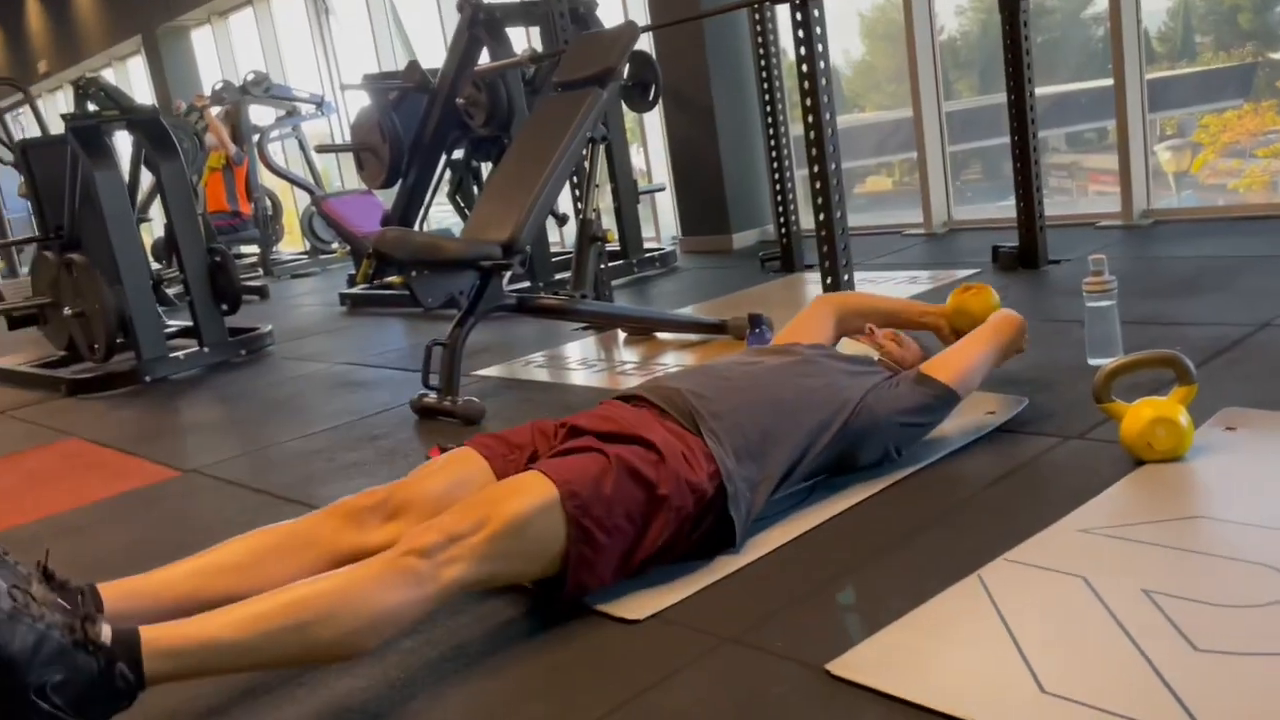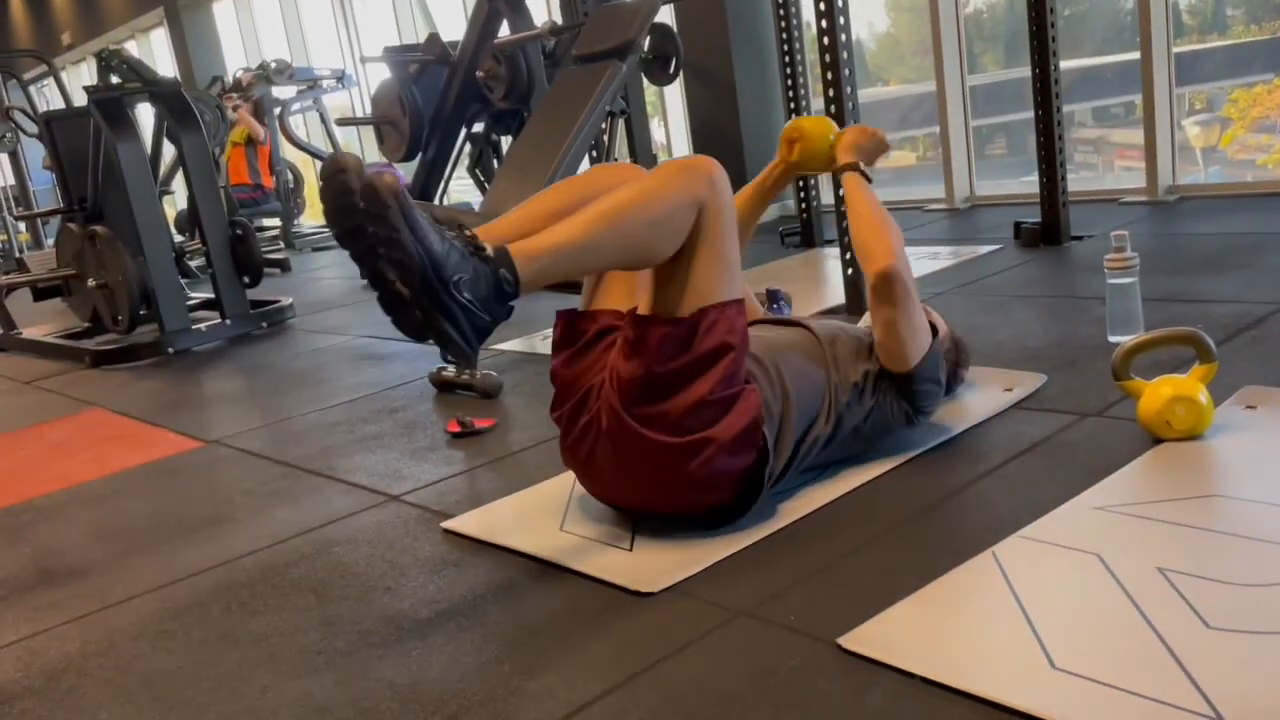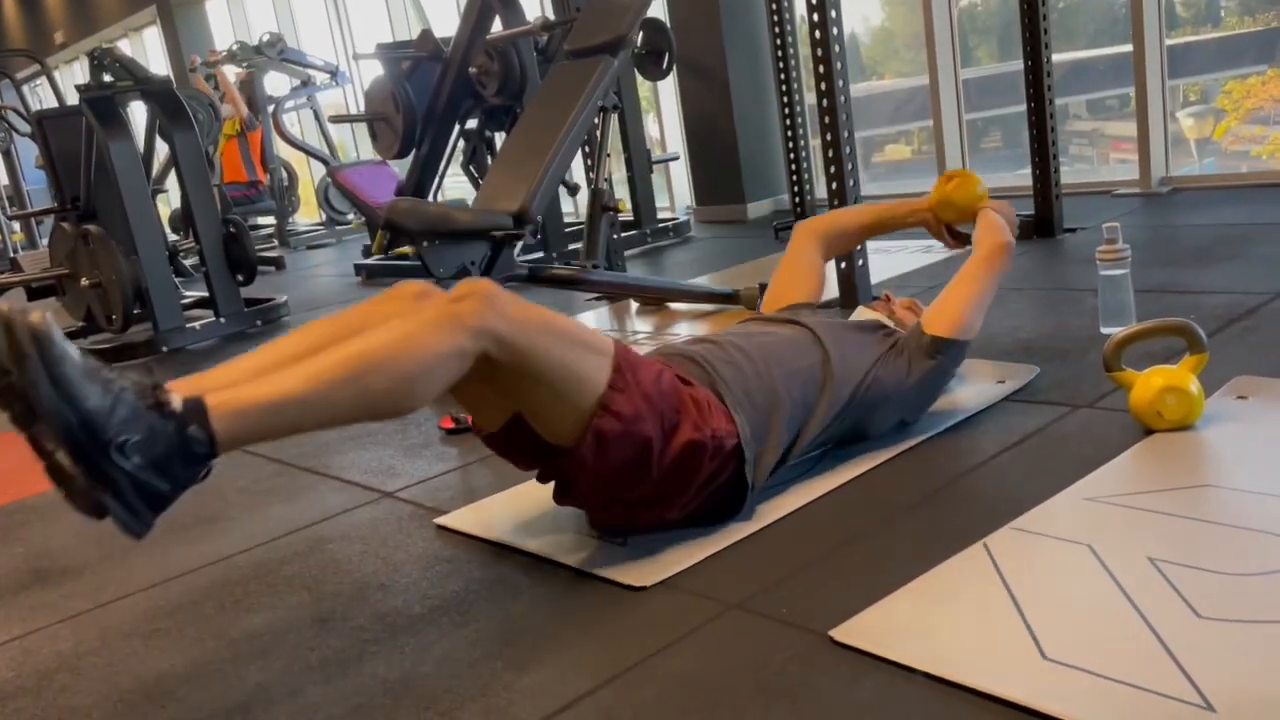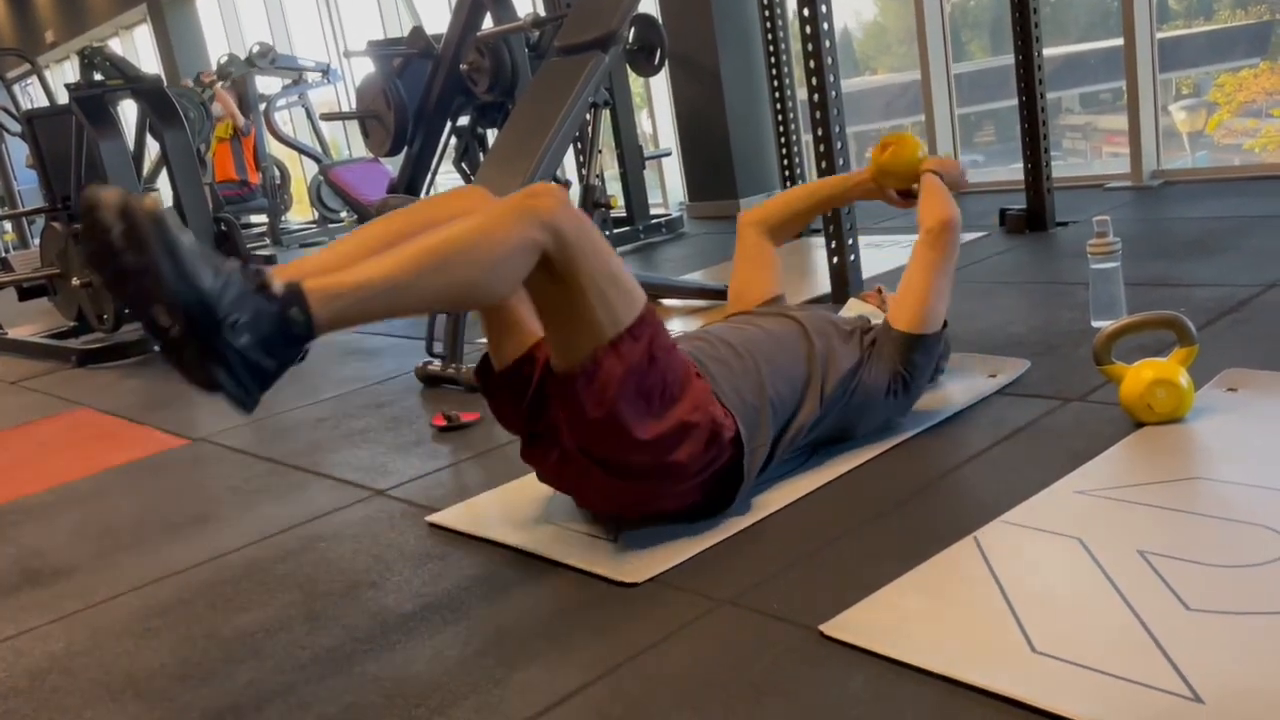
dt=1s
person 1, frame 1
left shoulder: (891, 403)
right shoulder: (810, 360)
left elbow: (1001, 337)
right elbow: (831, 299)
left wrist: (1002, 324)
right wrist: (939, 308)
left hip: (680, 471)
right hip: (610, 425)
left knee: (439, 556)
right knee: (378, 516)
right ankle: (90, 613)
person 1, frame 2
left shoulder: (908, 381)
right shoulder: (799, 337)
left elbow: (890, 274)
right elbow: (711, 251)
left wrist: (853, 172)
right wrist: (784, 169)
left hip: (694, 448)
right hip: (601, 426)
left knee: (697, 178)
right knee: (625, 181)
left ankle: (482, 287)
right ankle: (463, 267)
person 1, frame 3
left shoulder: (898, 376)
right shoulder: (809, 325)
left elbow: (991, 265)
right elbow: (812, 230)
left wrist: (989, 225)
right wrist: (915, 211)
left hip: (690, 442)
right hip: (631, 396)
left knee: (474, 311)
right knee: (413, 303)
left ankle: (177, 442)
right ankle: (151, 410)
person 1, frame 4
left shoulder: (889, 368)
right shoulder: (788, 328)
left elbow: (941, 240)
right elbow: (758, 229)
left wrist: (933, 185)
right wrist: (863, 182)
left hip: (670, 454)
right hip: (587, 432)
left knee: (541, 211)
right knee: (471, 204)
left ankle: (270, 321)
right ankle: (255, 301)
